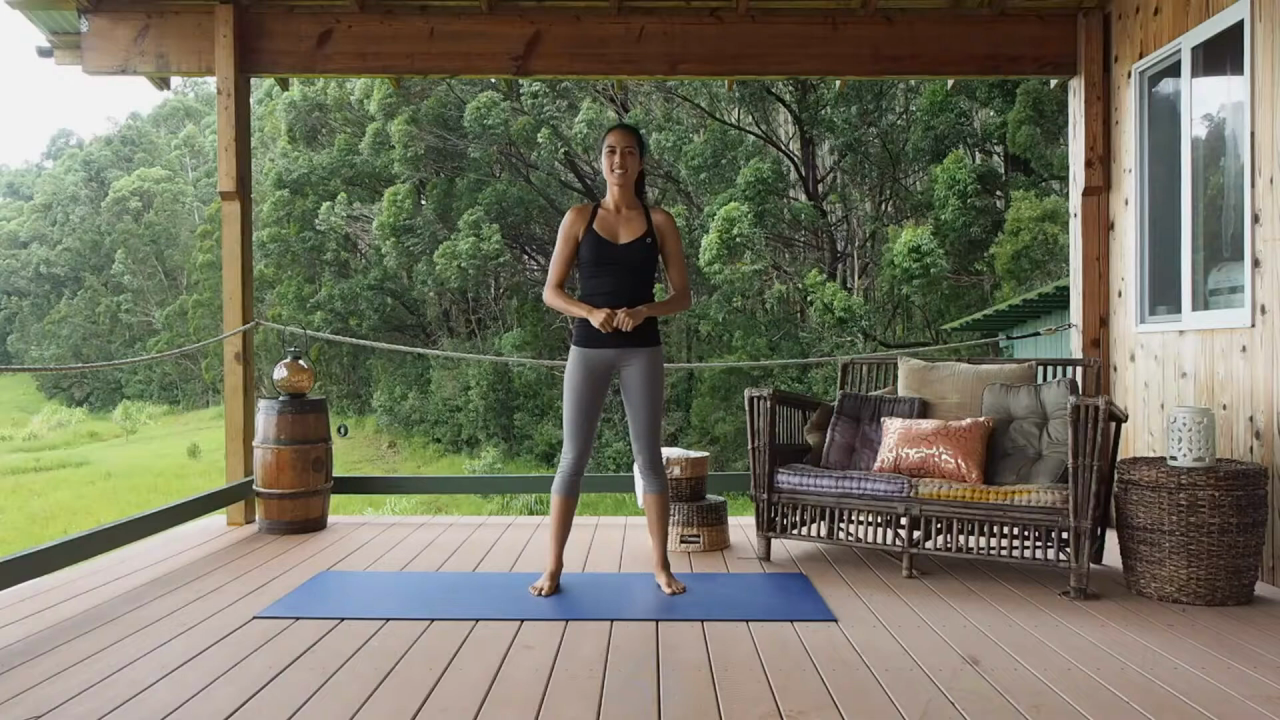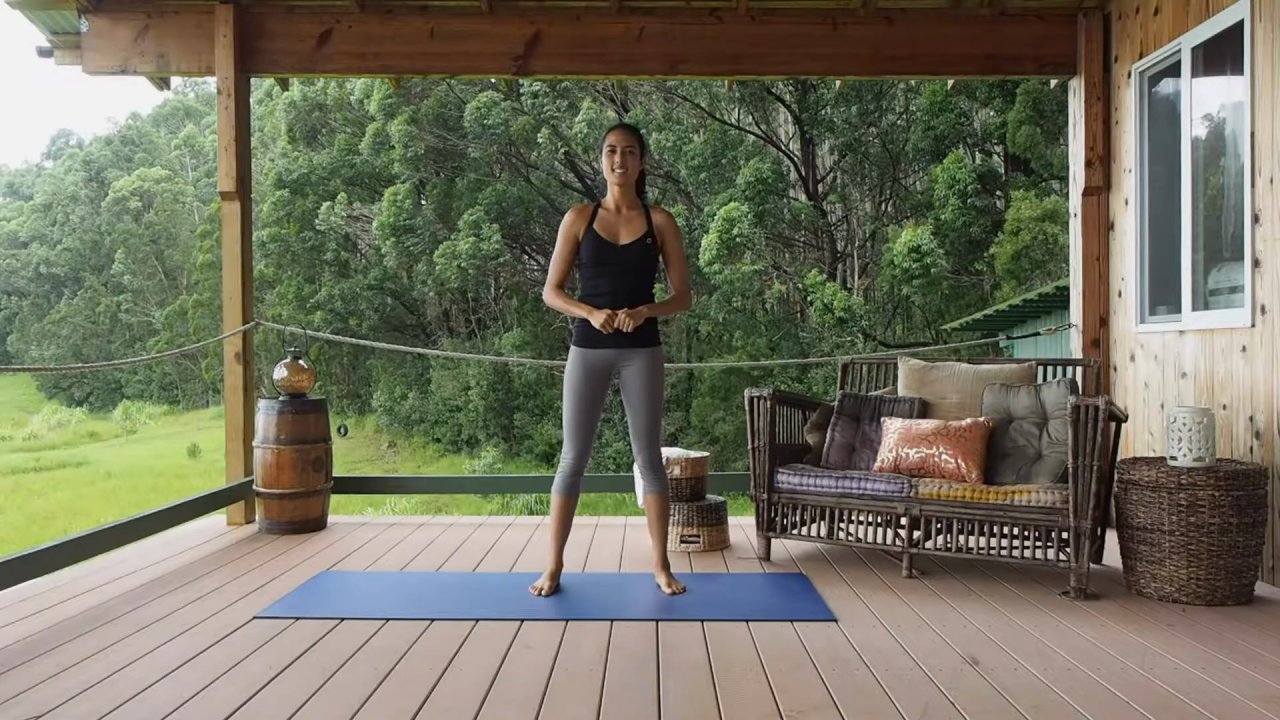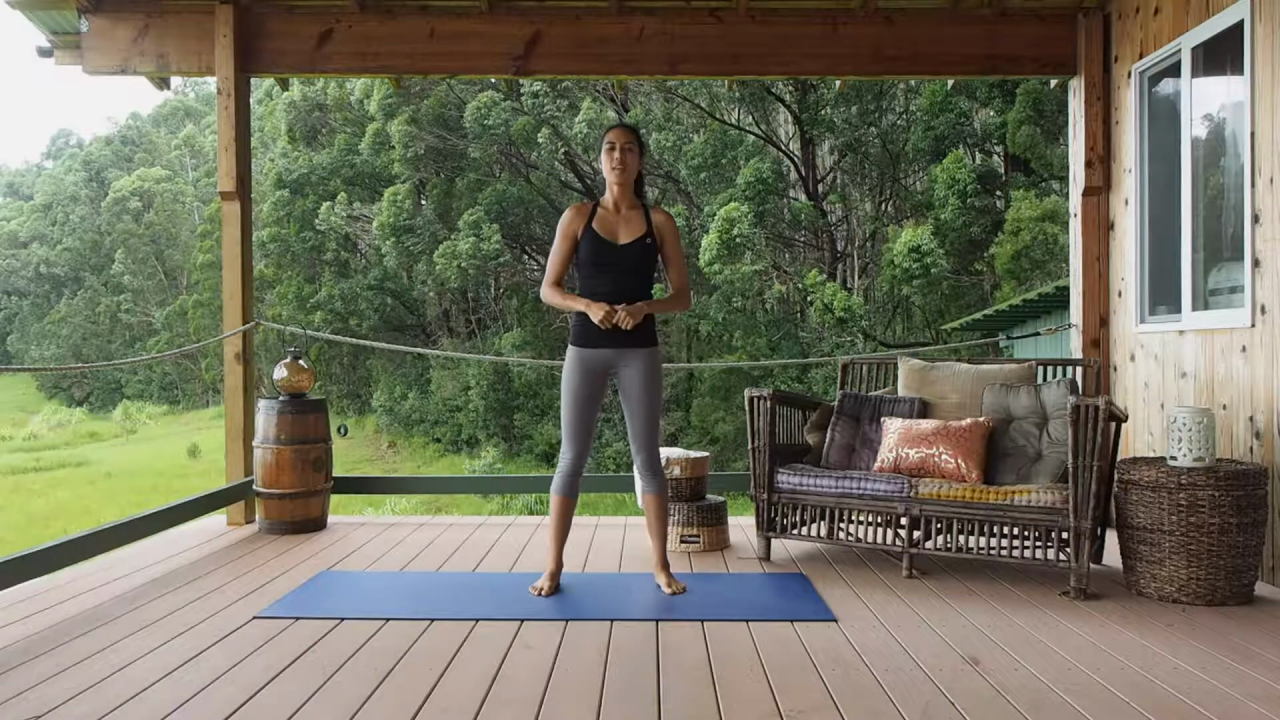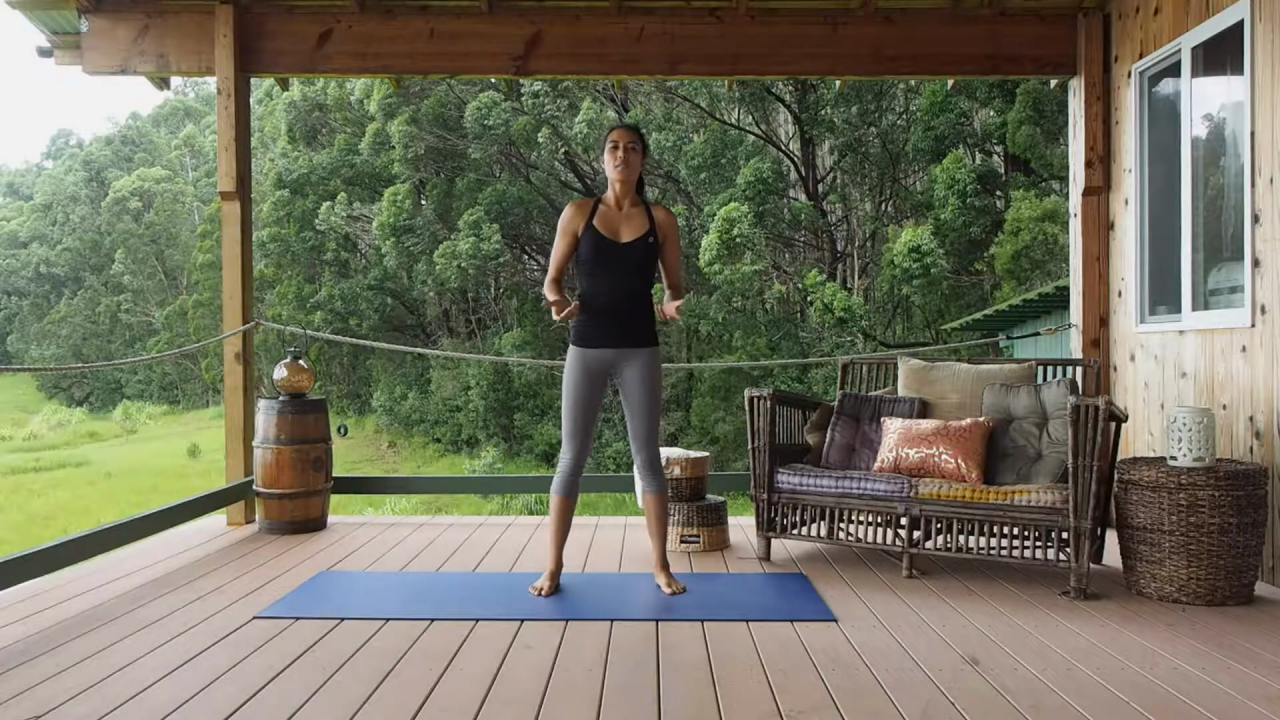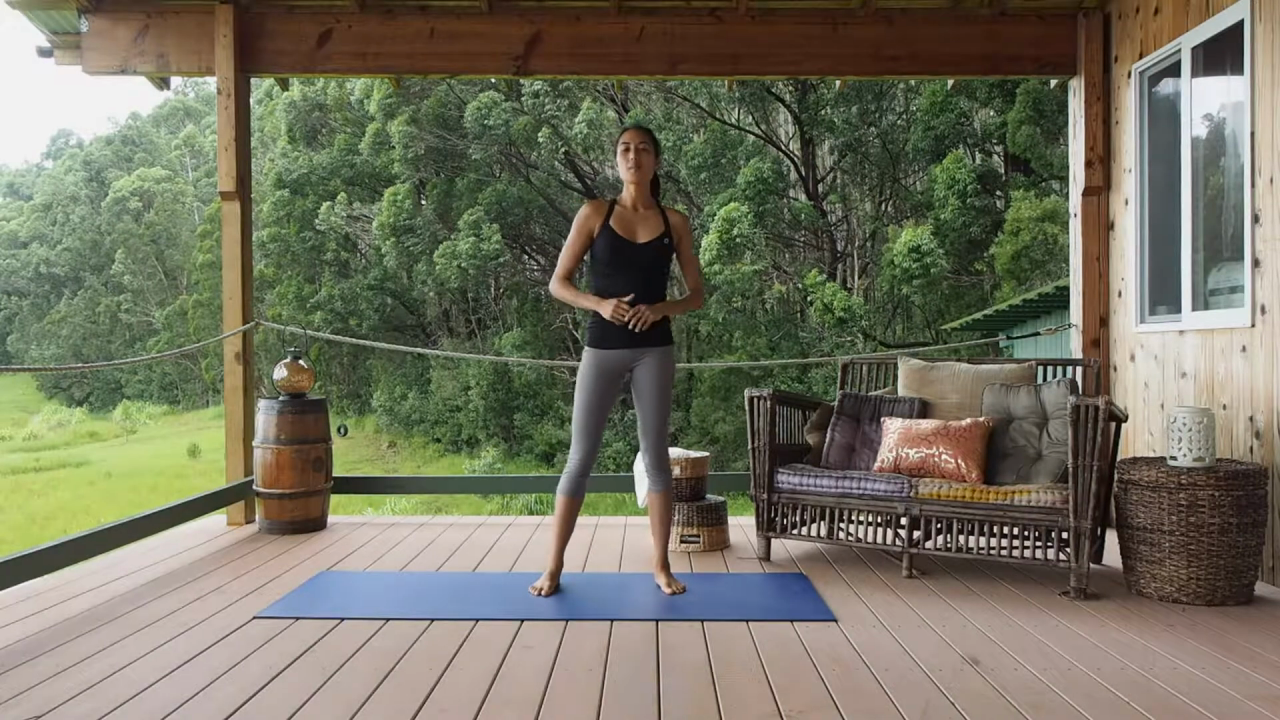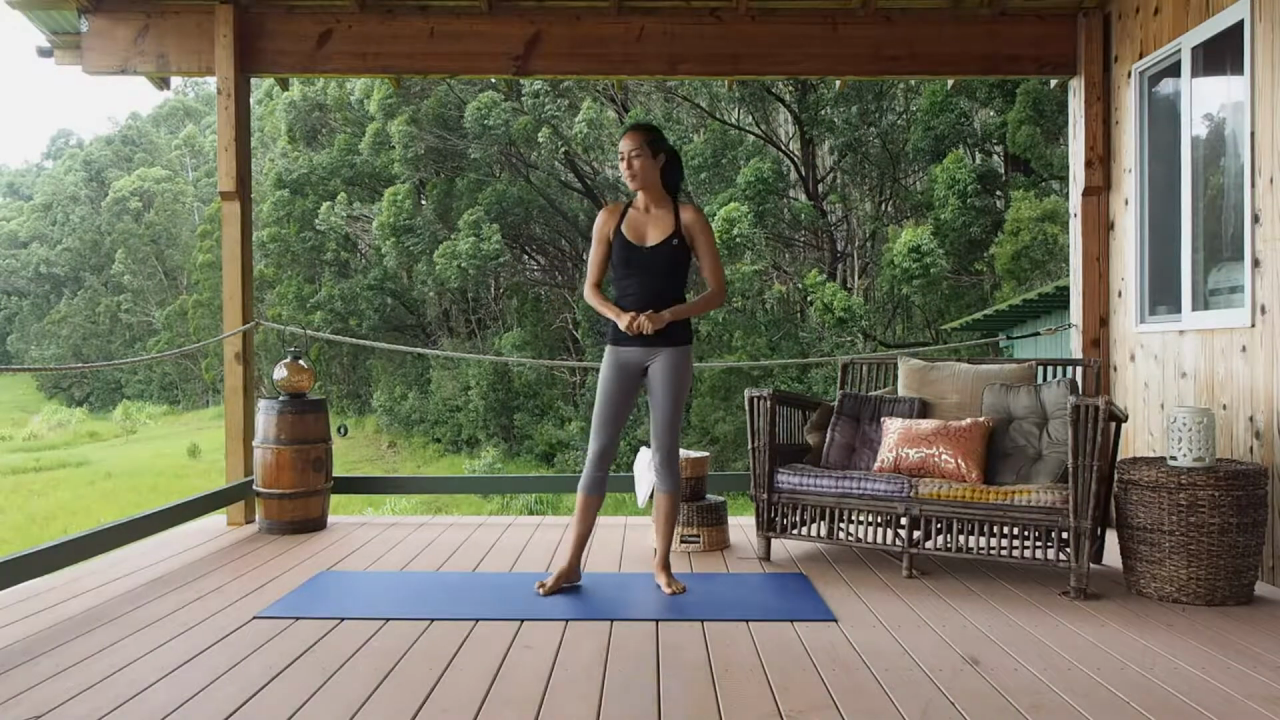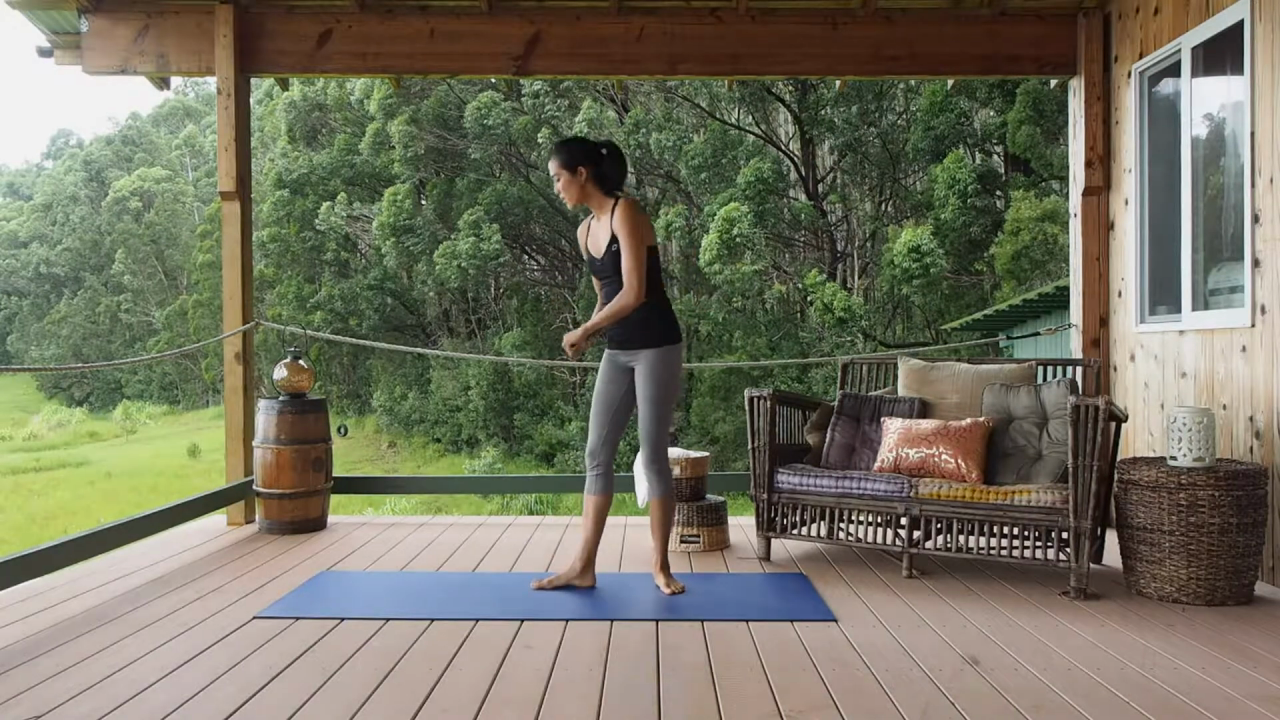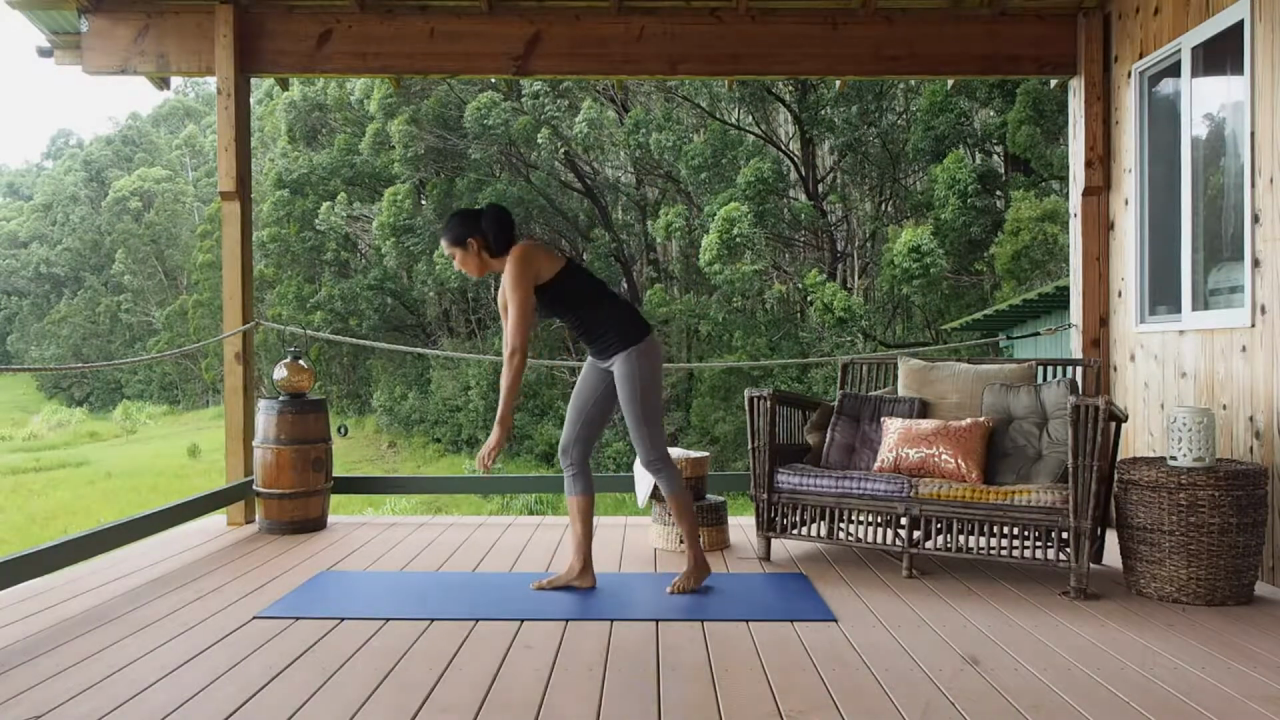
dt=0.5s
person 1, frame 1
left shoulder: (659, 221)
right shoulder: (578, 218)
left elbow: (682, 296)
right elbow: (551, 291)
left wrist: (645, 310)
right wrist: (589, 311)
left hip: (642, 350)
right hip: (588, 348)
left knee: (648, 456)
right knee: (573, 457)
left ankle: (661, 565)
right ankle: (554, 565)
person 1, frame 2
left shoulder: (660, 222)
right shoulder: (579, 218)
left elbow: (683, 296)
right elbow: (551, 291)
left wrist: (644, 311)
right wrist: (590, 313)
left hip: (642, 351)
right hip: (588, 348)
left knee: (648, 457)
right knee: (573, 458)
left ankle: (661, 565)
right ankle: (554, 565)
person 1, frame 3
left shoulder: (659, 222)
right shoulder: (577, 217)
left elbow: (682, 296)
right elbow: (548, 289)
left wrist: (645, 307)
right wrist: (587, 305)
left hip: (639, 350)
right hip: (585, 348)
left knee: (647, 457)
right knee: (572, 457)
left ankle: (660, 565)
right ankle: (554, 565)
person 1, frame 4
left shoulder: (661, 219)
right shoulder: (578, 213)
left elbow: (674, 286)
right elbow: (552, 279)
left wrist: (670, 305)
right wrist: (558, 303)
left hip: (640, 349)
right hip: (587, 348)
left knee: (647, 456)
right knee: (572, 457)
left ankle: (661, 565)
right ankle: (554, 565)
person 1, frame 5
left shoulder: (675, 223)
right shoulder: (594, 214)
left elbow: (697, 293)
right elbow: (558, 282)
left wrist: (663, 309)
right wrist: (600, 304)
left hip: (654, 350)
right hip: (603, 347)
left knee: (655, 455)
right knee: (581, 456)
left ankle: (660, 564)
right ankle: (554, 565)
person 1, frame 6
left shoulder: (688, 217)
right shoulder: (609, 218)
left elbow: (717, 291)
right elbow: (591, 288)
left wrist: (666, 316)
right wrist: (619, 316)
left hip: (670, 348)
right hip: (621, 348)
left knee: (664, 454)
right knee: (599, 452)
left ankle: (661, 564)
right ankle: (572, 562)
person 1, frame 7
left shoulder: (627, 214)
right shoulder: (585, 230)
left elbow: (637, 293)
left wrist: (583, 330)
right wrist: (588, 332)
left hip: (657, 348)
right hip: (618, 352)
left knee: (653, 456)
right knee: (597, 454)
left ankle: (660, 566)
right ankle: (583, 567)
person 1, frame 8
left shoulder: (518, 263)
right shoulder: (507, 278)
left elbow: (516, 355)
right elbow: (513, 359)
left wrist: (500, 430)
right wrist: (500, 427)
left hip: (632, 346)
right hip: (605, 352)
left knee: (652, 457)
right knee: (572, 452)
left ankle: (696, 557)
right ankle: (580, 568)
